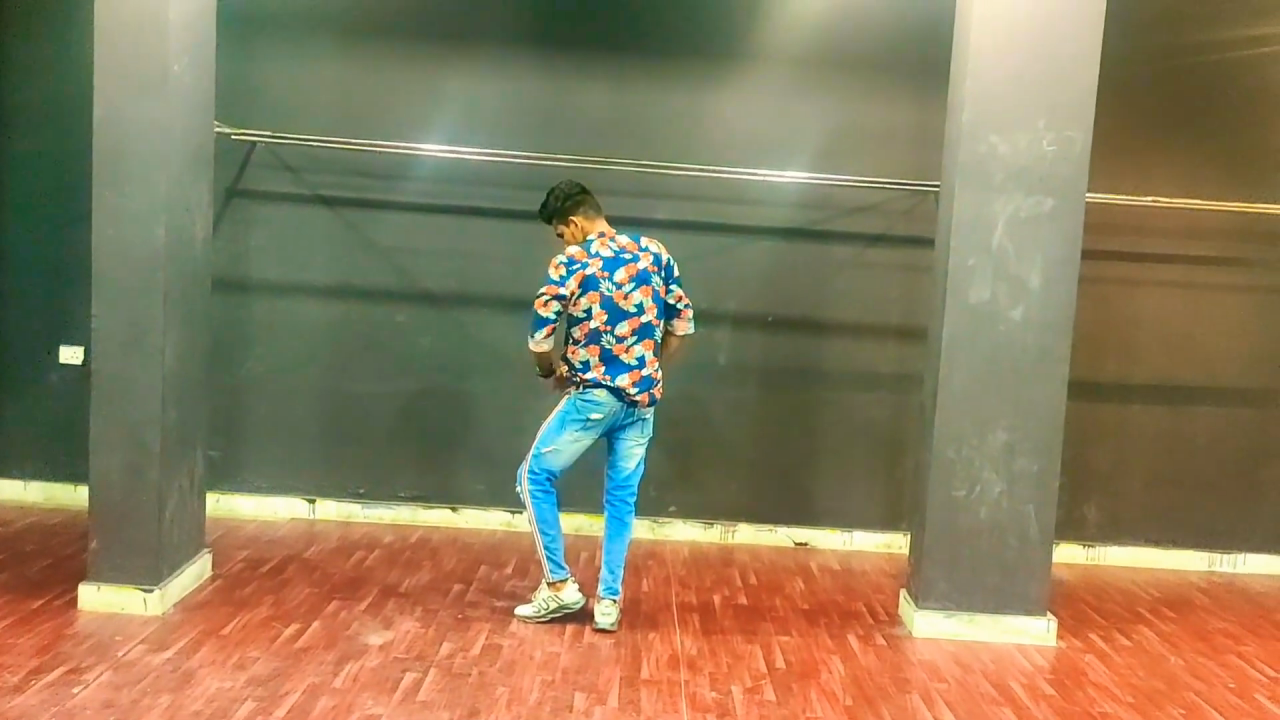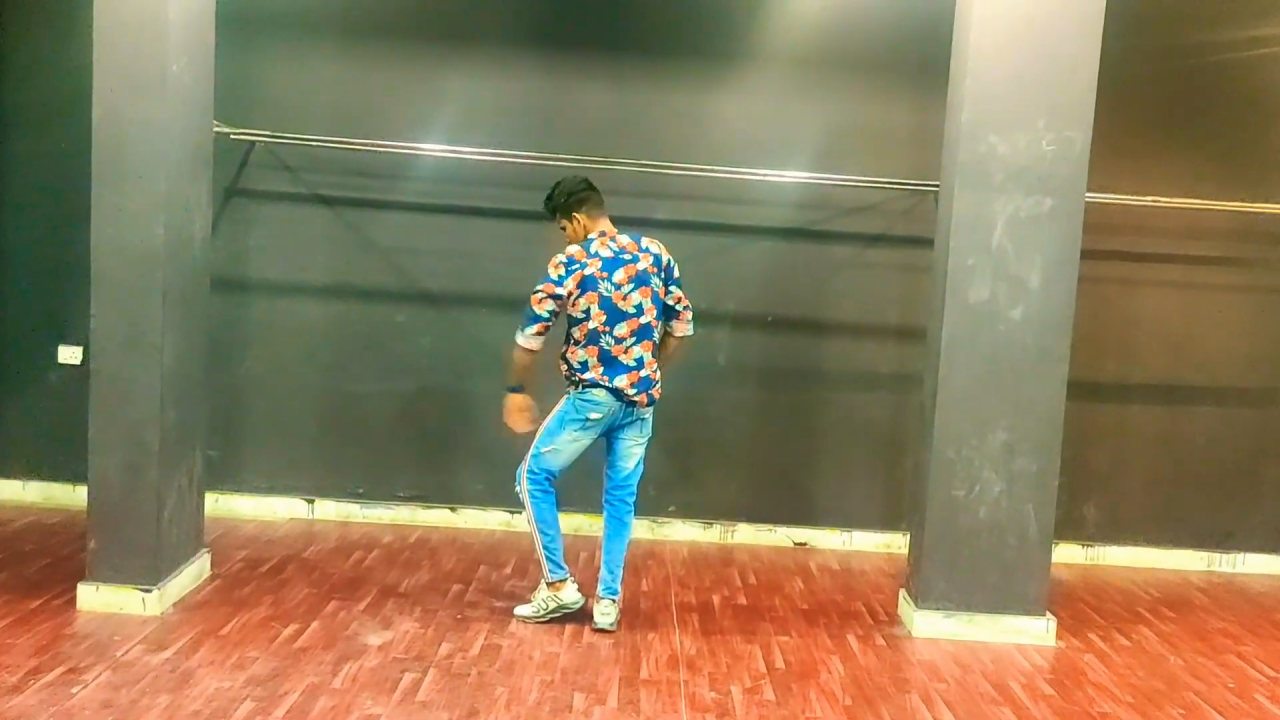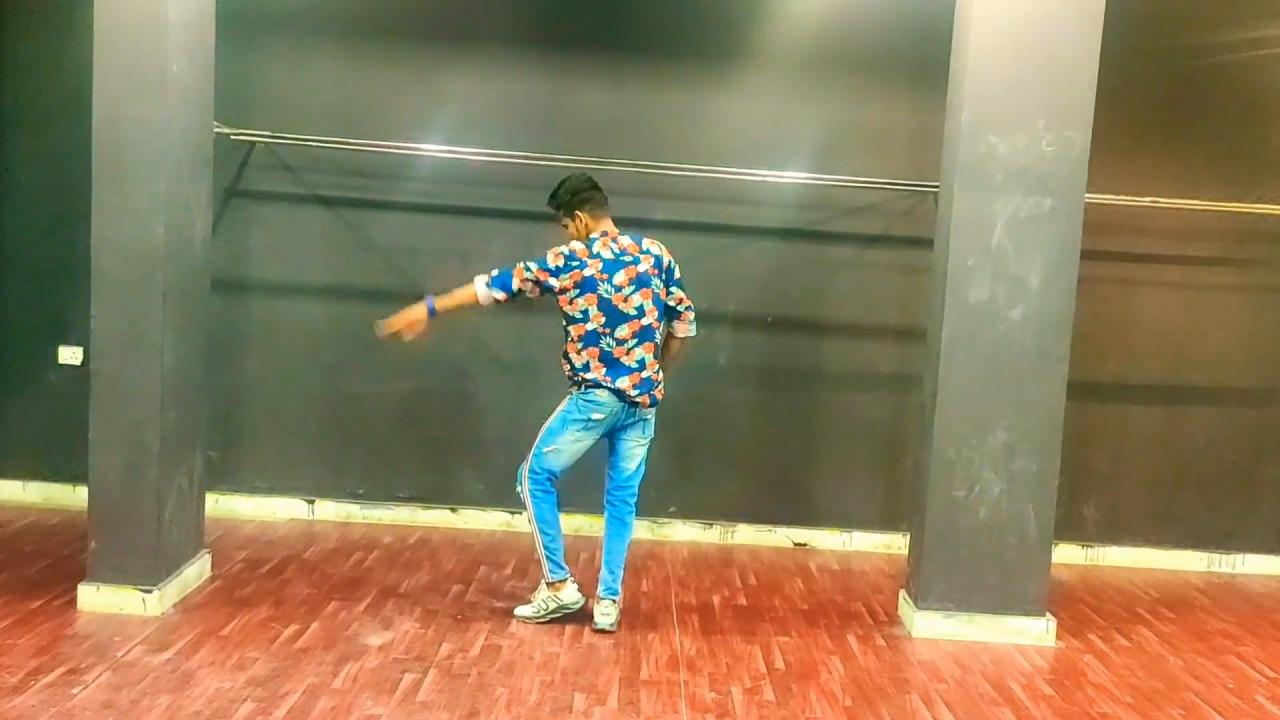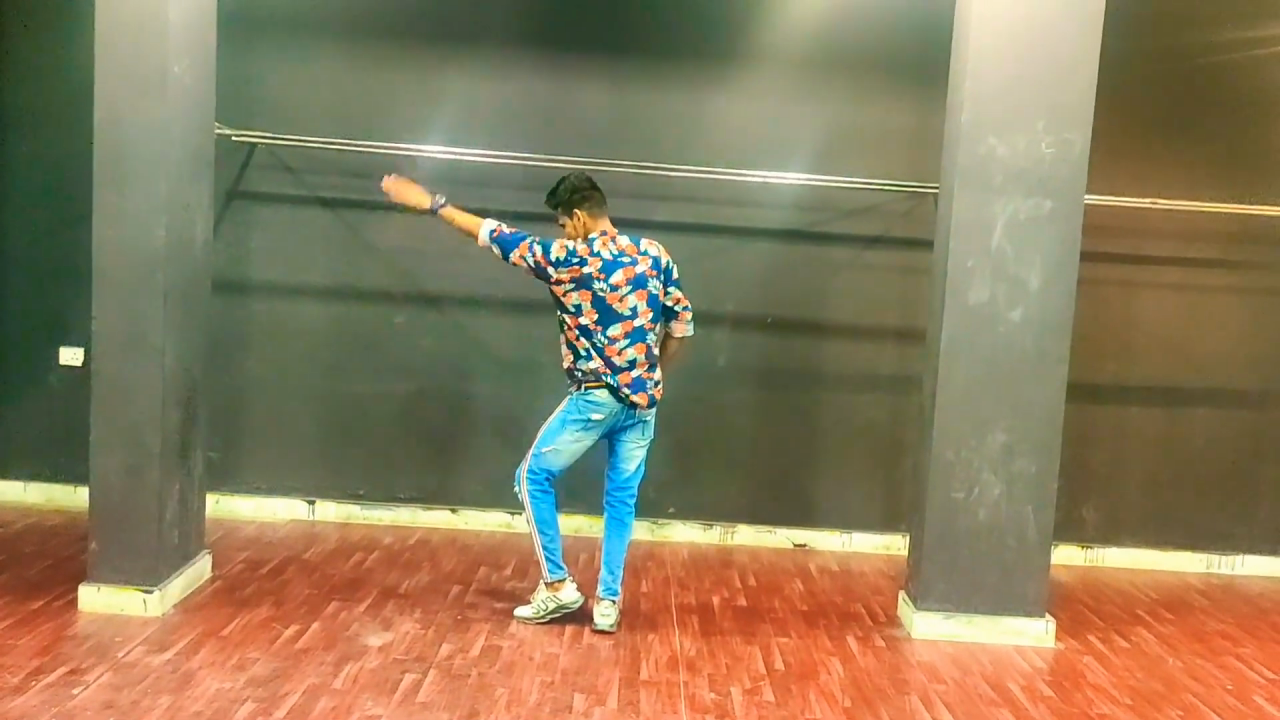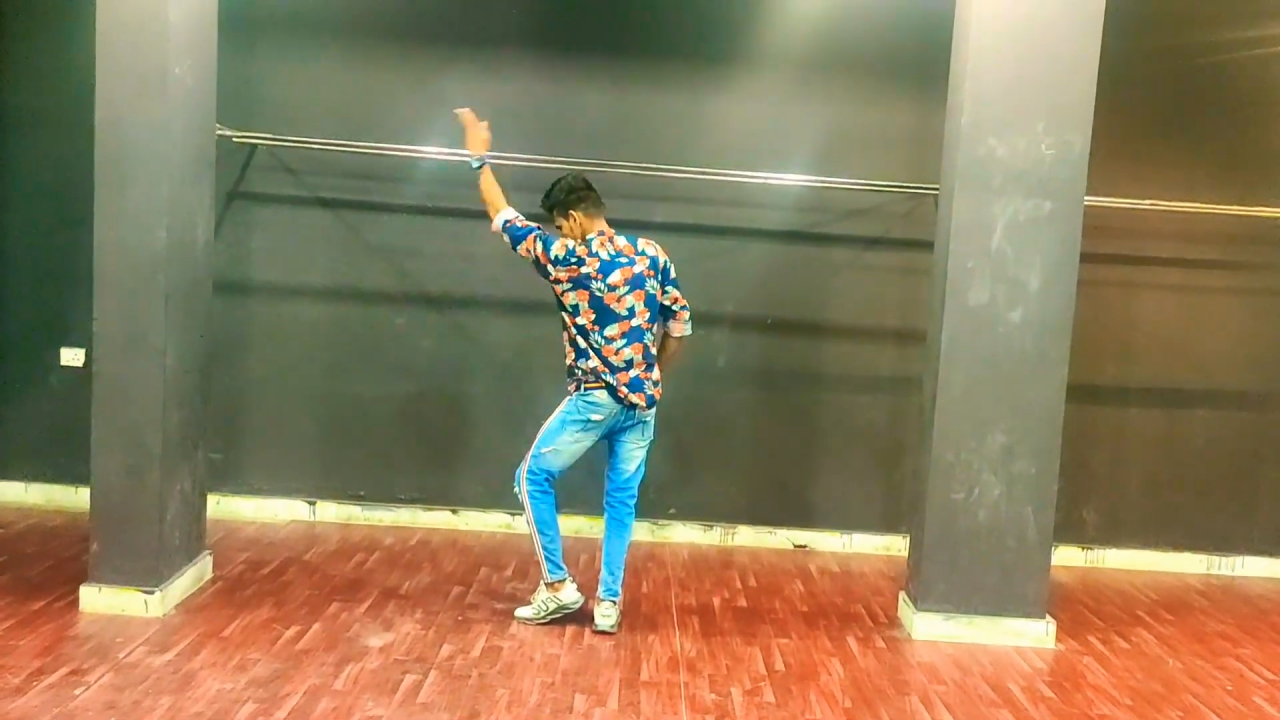
dt=0.2s
person 1, frame 1
left shoulder: (571, 263)
right shoulder: (655, 253)
left elbow: (540, 339)
right elbow: (682, 323)
left wrist: (552, 374)
left hip: (593, 396)
right hip: (642, 399)
left knee: (535, 477)
right knee: (622, 498)
left ankle: (560, 585)
right ankle: (609, 600)
person 1, frame 2
left shoulder: (569, 263)
right shoulder: (655, 253)
left elbow: (532, 334)
right elbow: (682, 324)
left wrist: (517, 390)
left hip: (592, 396)
right hip: (641, 399)
left knee: (535, 477)
right knee: (621, 498)
left ankle: (558, 586)
right ankle: (608, 600)
person 1, frame 3
left shoulder: (568, 260)
right shoulder: (657, 254)
left elbow: (497, 287)
right elbow: (684, 324)
left wrist: (429, 307)
left hip: (596, 396)
right hip: (645, 400)
left knee: (537, 477)
right knee: (622, 498)
left ankle: (560, 586)
right ankle: (608, 601)
person 1, frame 4
left shoulder: (565, 258)
right shoulder: (654, 253)
left elbow: (498, 236)
right elbow: (682, 324)
left wrist: (432, 204)
left hip: (595, 398)
right hip: (643, 400)
left knee: (534, 477)
right knee: (622, 499)
left ankle: (558, 586)
right ankle: (609, 602)
person 1, frame 5
left shoulder: (566, 257)
right shoulder: (652, 254)
left elbow: (505, 219)
right elbow: (679, 325)
left wrist: (480, 159)
left hip: (594, 399)
right hip: (643, 399)
left knee: (534, 477)
right knee: (622, 498)
left ankle: (557, 587)
right ankle: (609, 602)
